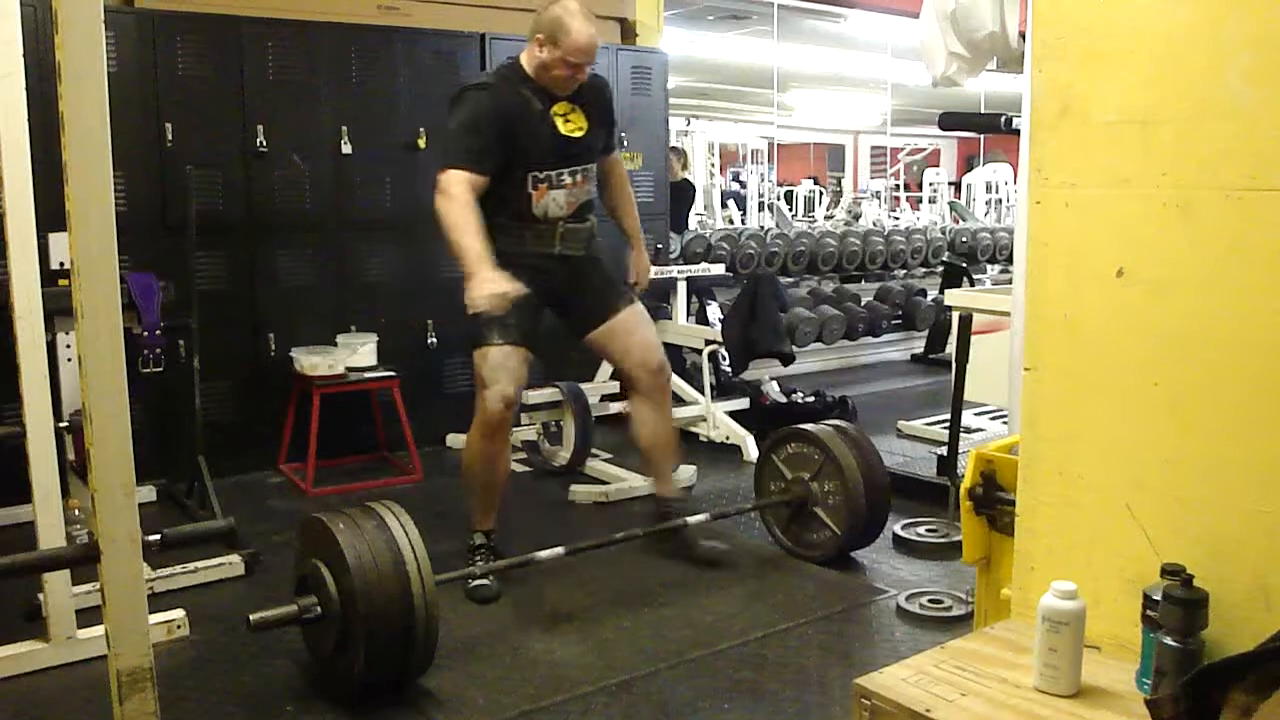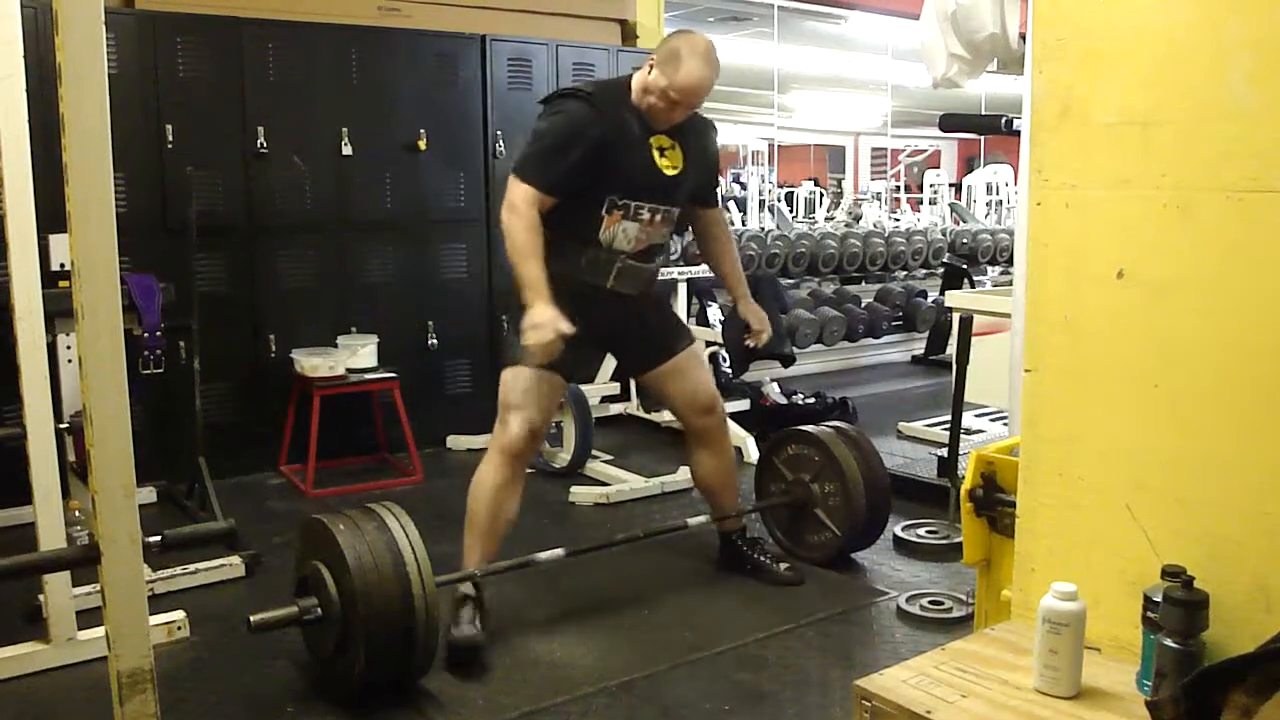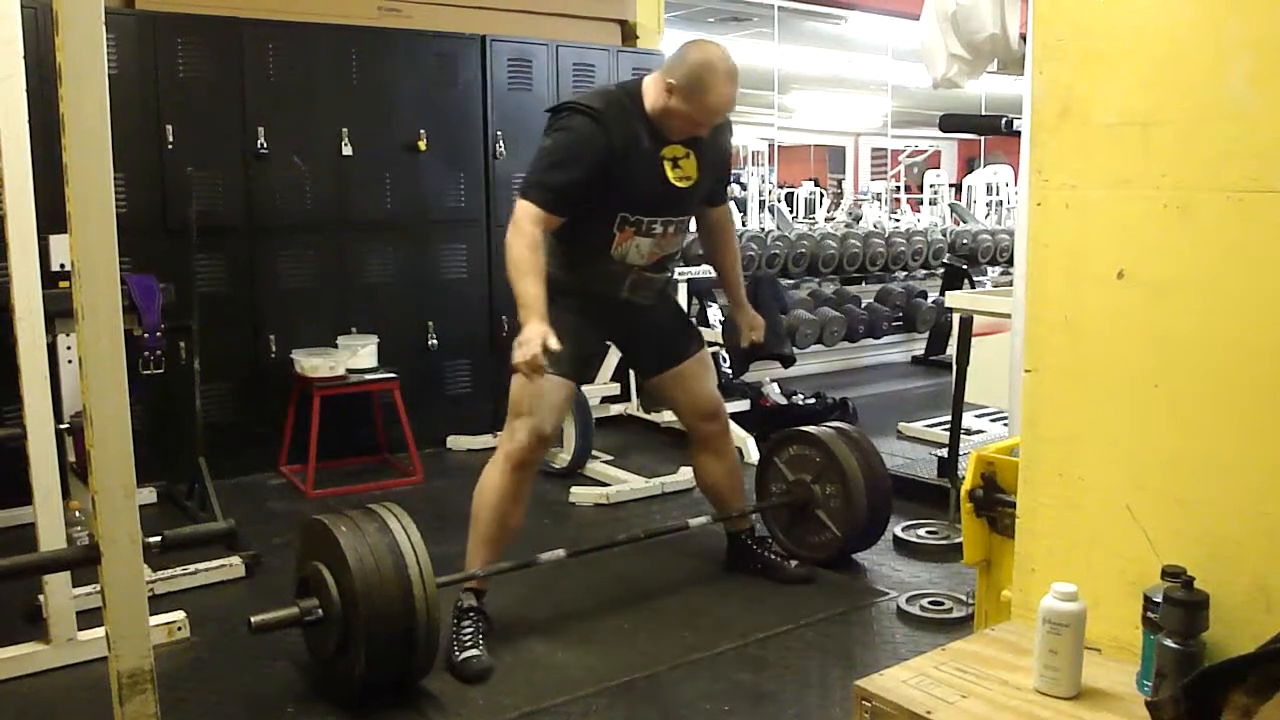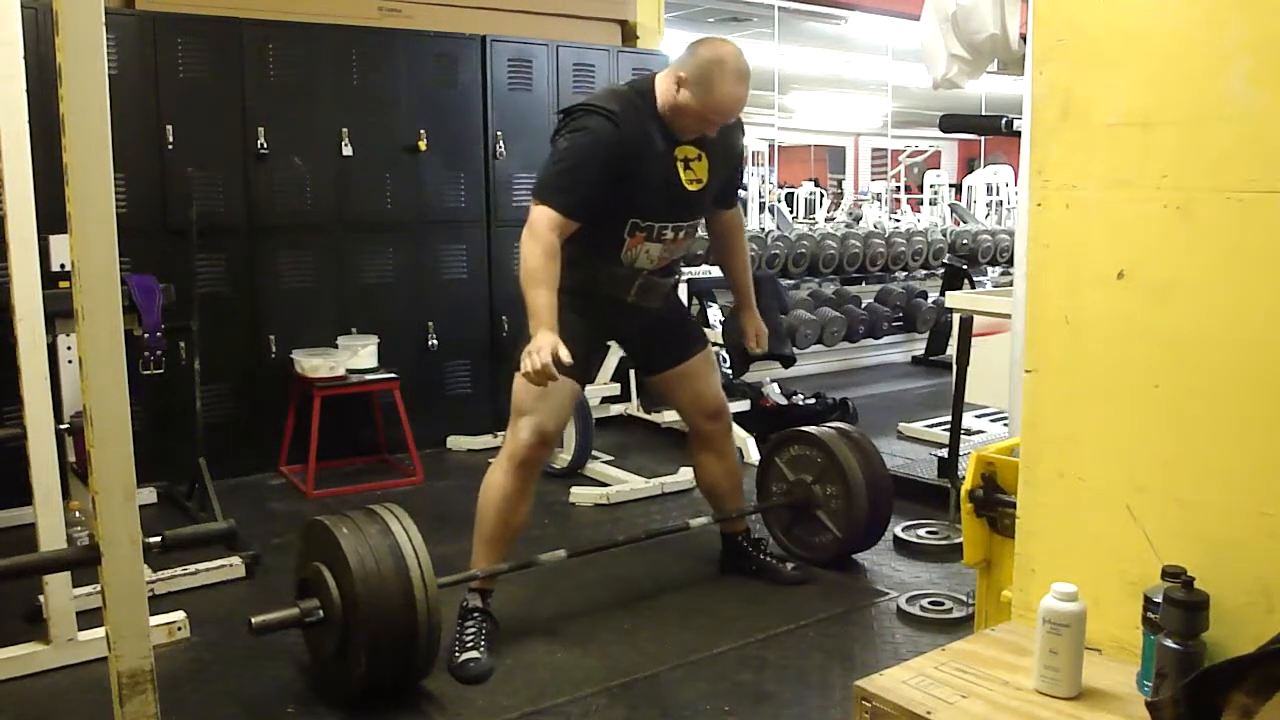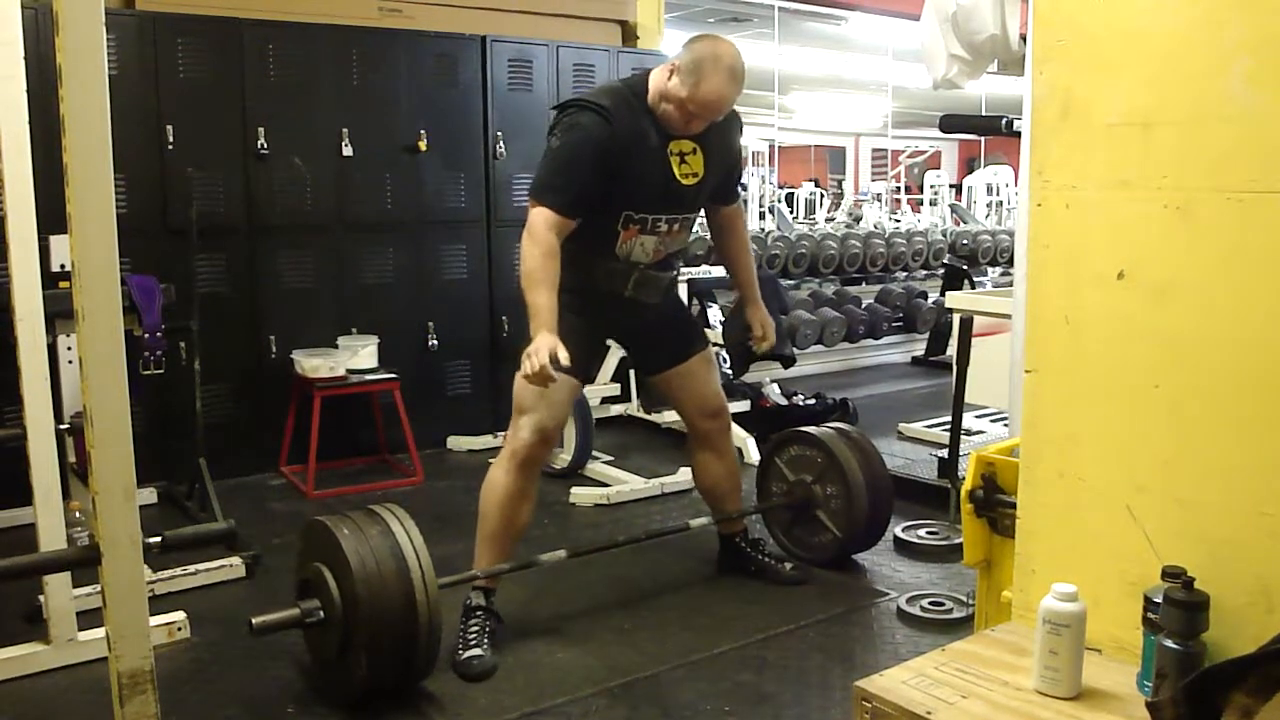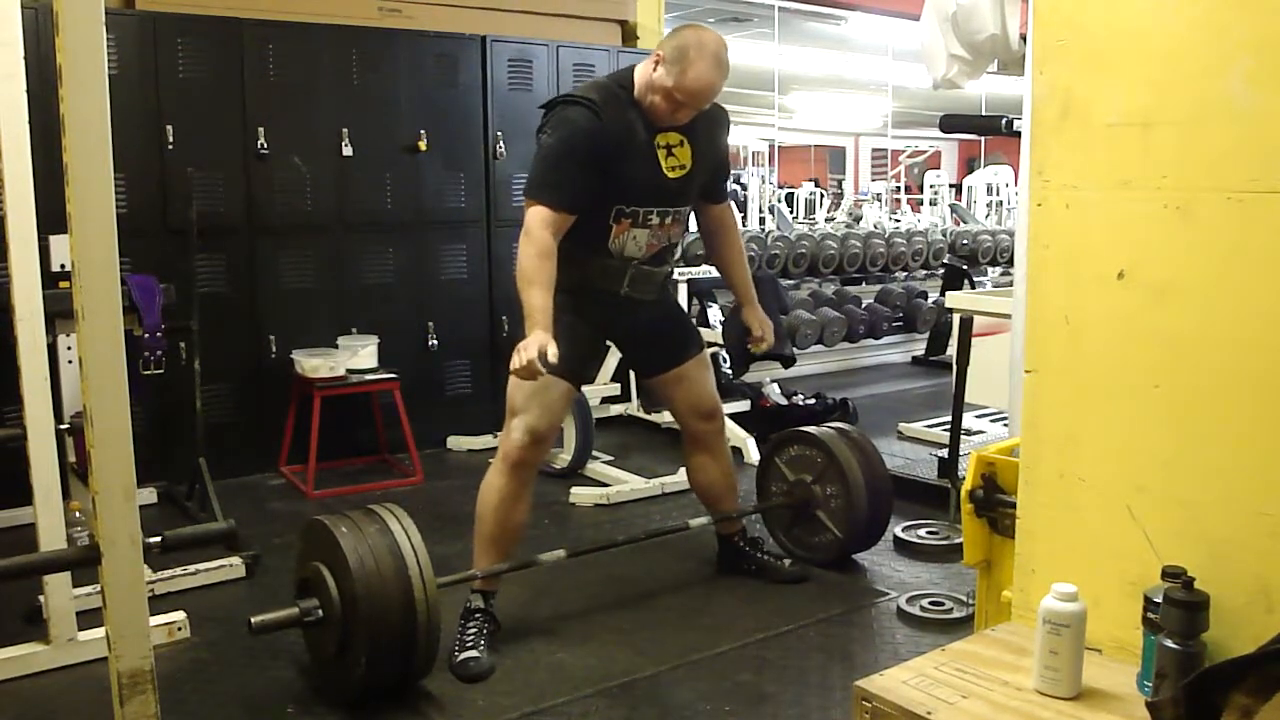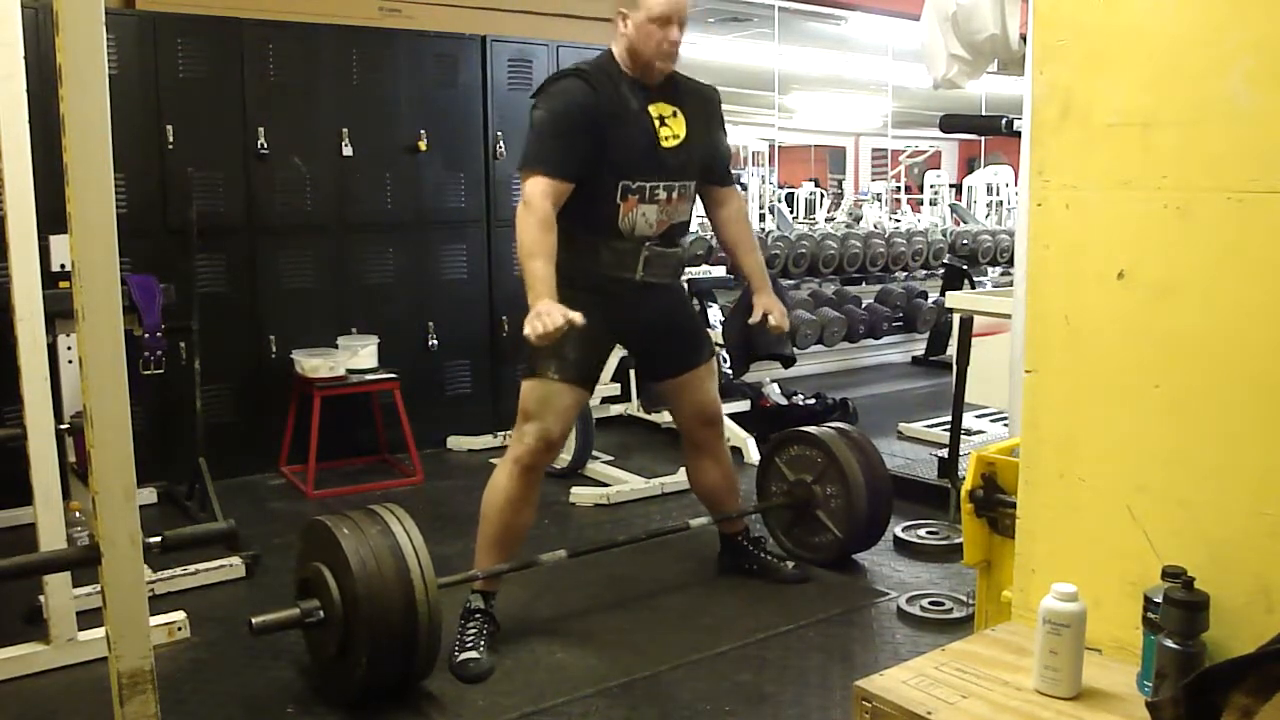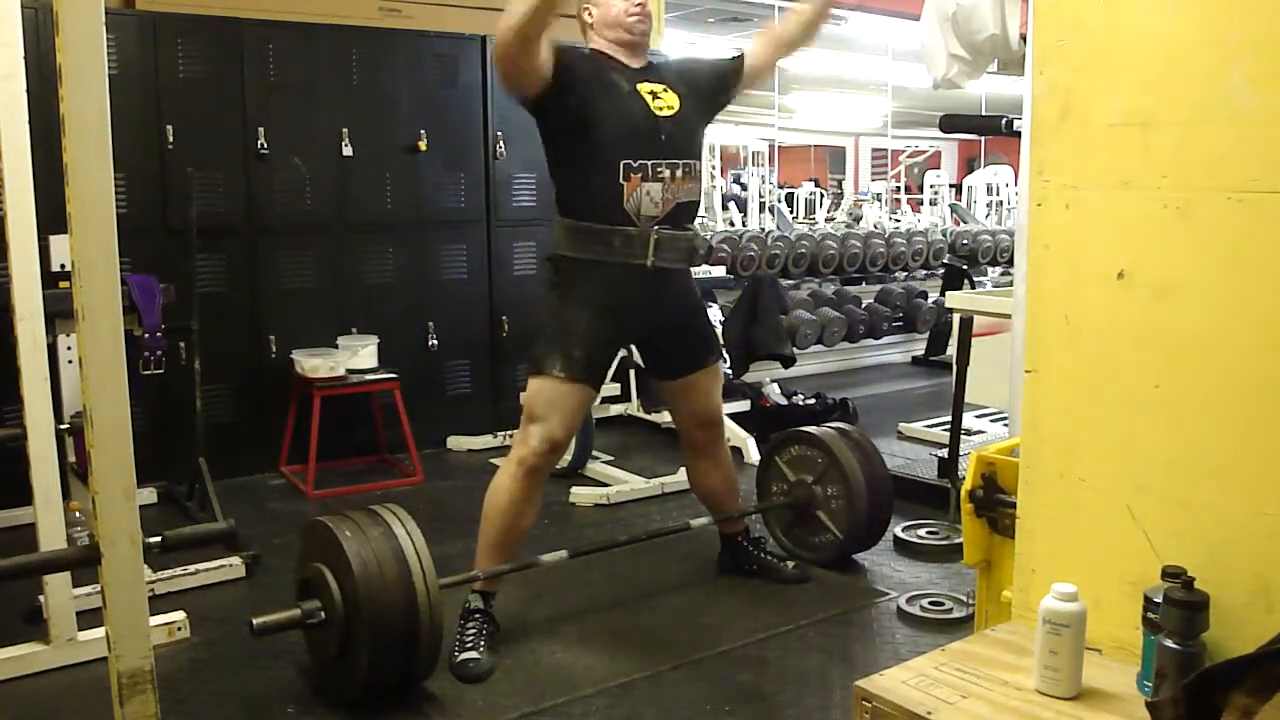
dt=0.5s
person 1, frame 1
left shoulder: (592, 91)
right shoulder: (488, 103)
left elbow: (609, 166)
right elbow: (454, 191)
left wrist: (635, 242)
right wrist: (482, 270)
left hip: (580, 259)
right hip: (507, 270)
left knee: (652, 371)
right knee: (497, 405)
left ankle: (669, 513)
right ankle: (482, 545)
person 1, frame 2
left shoulder: (698, 137)
right shoulder: (584, 116)
left elbow: (709, 221)
right elbow: (519, 206)
left wrist: (744, 299)
right wrist: (538, 303)
left hip: (635, 296)
right hip: (564, 297)
left knee: (707, 410)
right knee: (517, 436)
left ankle: (735, 541)
right ankle: (468, 599)
person 1, frame 3
left shoulder: (711, 134)
right shoulder: (592, 128)
left elbow: (715, 217)
right elbow: (527, 223)
left wrist: (739, 303)
right wrist: (533, 322)
left hip: (648, 293)
right hip: (571, 293)
left knee: (709, 416)
right knee: (526, 439)
left ankle: (744, 541)
right ankle: (470, 606)
person 1, frame 4
left shoulder: (722, 134)
right shoulder: (605, 128)
left elbow: (724, 219)
right elbow: (543, 228)
left wrist: (747, 308)
right wrist: (544, 330)
left hip: (654, 295)
right hip: (578, 294)
left knee: (712, 415)
right knee: (529, 440)
left ankle: (739, 542)
right ankle: (475, 608)
person 1, frame 5
left shoulder: (720, 130)
right shoulder: (596, 123)
left elbow: (726, 215)
right elbow: (544, 229)
left wrist: (753, 302)
right wrist: (545, 331)
left hip: (654, 292)
right hip: (578, 293)
left knee: (712, 415)
right knee: (530, 439)
left ankle: (737, 544)
right ankle: (480, 606)
person 1, frame 6
left shoulder: (708, 125)
right shoulder: (584, 119)
left elbow: (716, 215)
right elbow: (540, 228)
left wrist: (749, 303)
right wrist: (538, 329)
left hip: (650, 293)
right hip: (575, 295)
left knee: (706, 417)
right knee: (523, 442)
left ankle: (735, 543)
right ankle: (478, 607)
person 1, frame 7
left shoulder: (698, 101)
right shoulder: (576, 95)
left elbow: (725, 200)
right elbow: (537, 202)
left wrist: (763, 288)
right wrist: (543, 301)
left hip: (662, 288)
right hip: (587, 290)
left knee: (706, 423)
right knee: (533, 445)
left ankle: (738, 545)
right ankle: (478, 606)
person 1, frame 8
left shoulder: (689, 80)
right shoulder: (575, 74)
right elbow: (511, 55)
left hip: (670, 281)
right hip: (593, 283)
left knee: (706, 426)
right knee: (538, 445)
left ankle: (737, 544)
right ankle: (478, 607)
